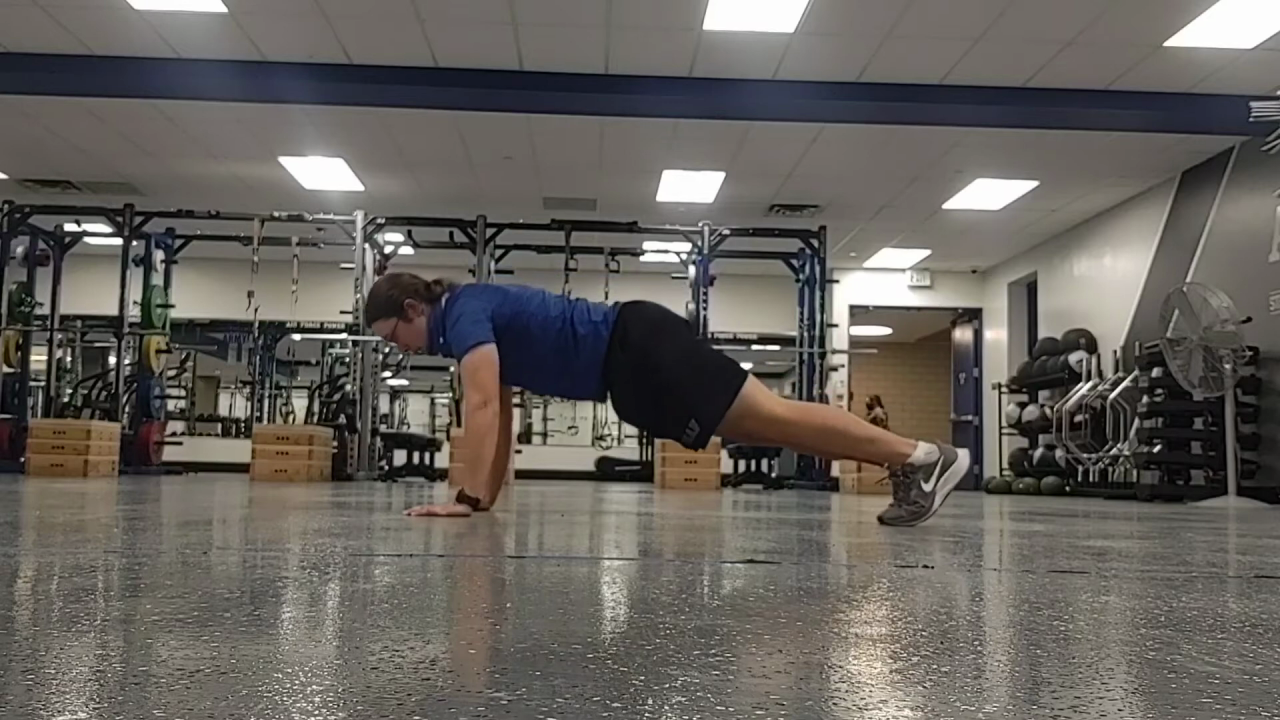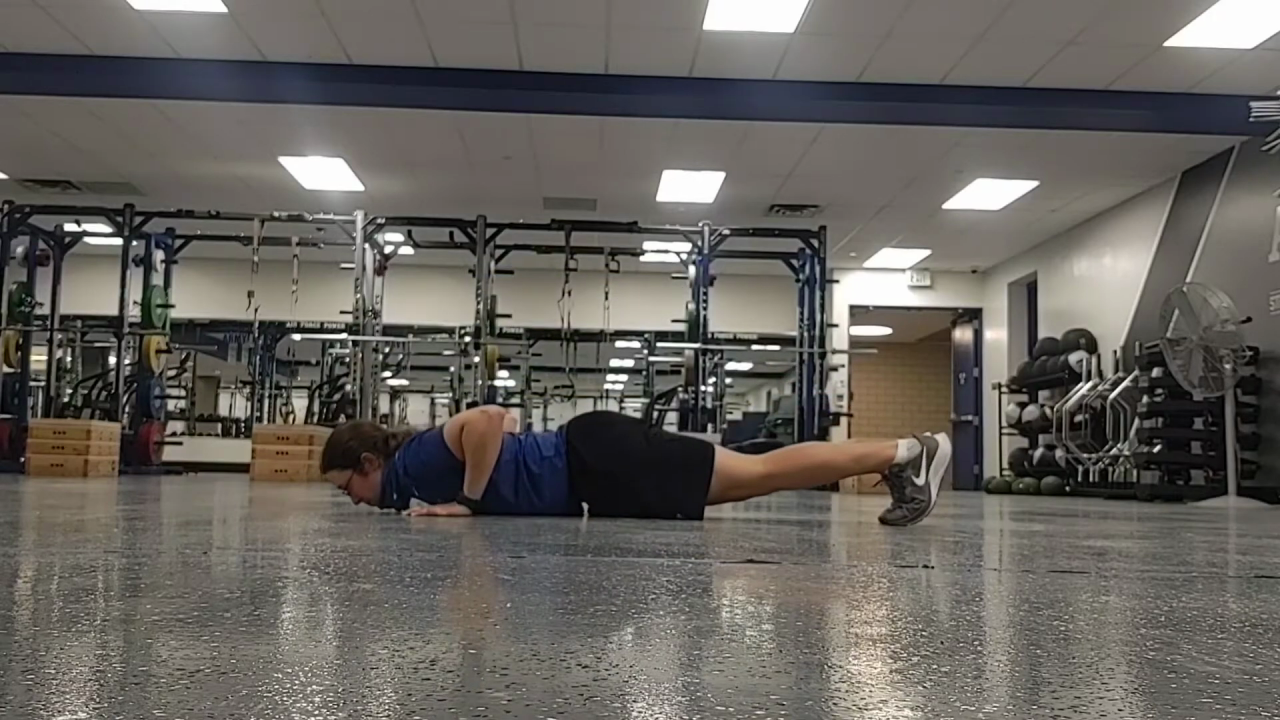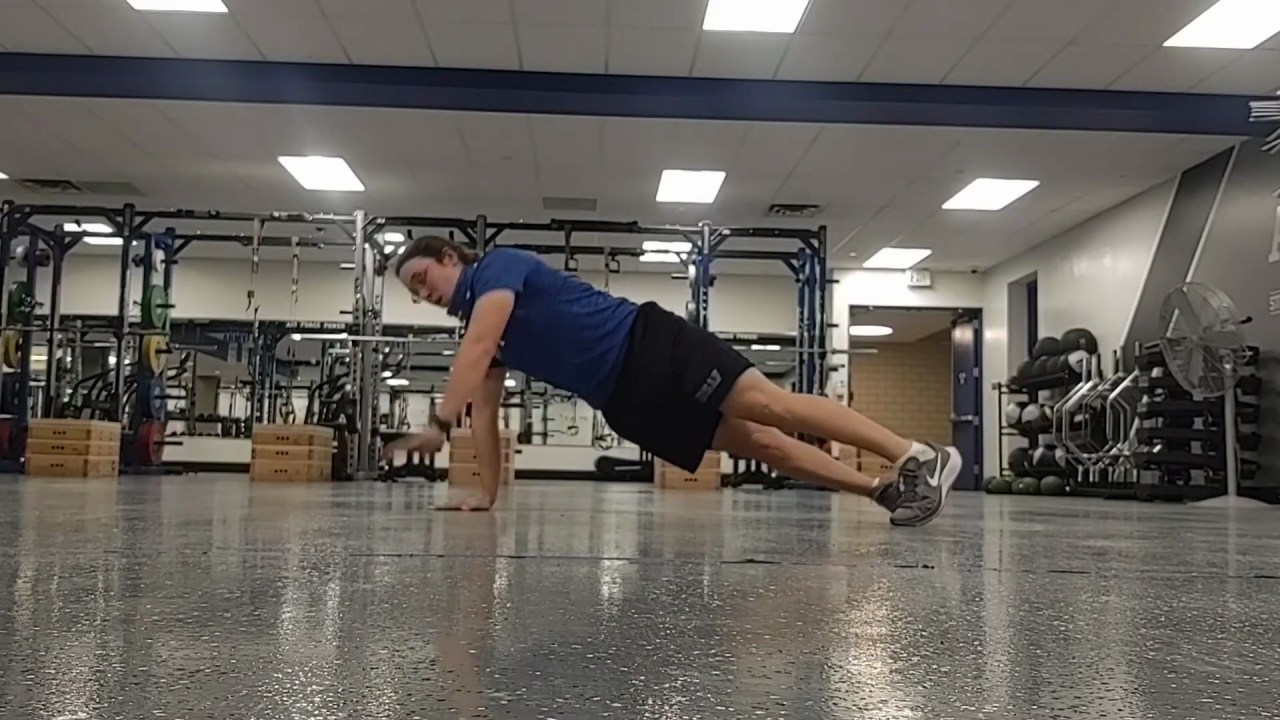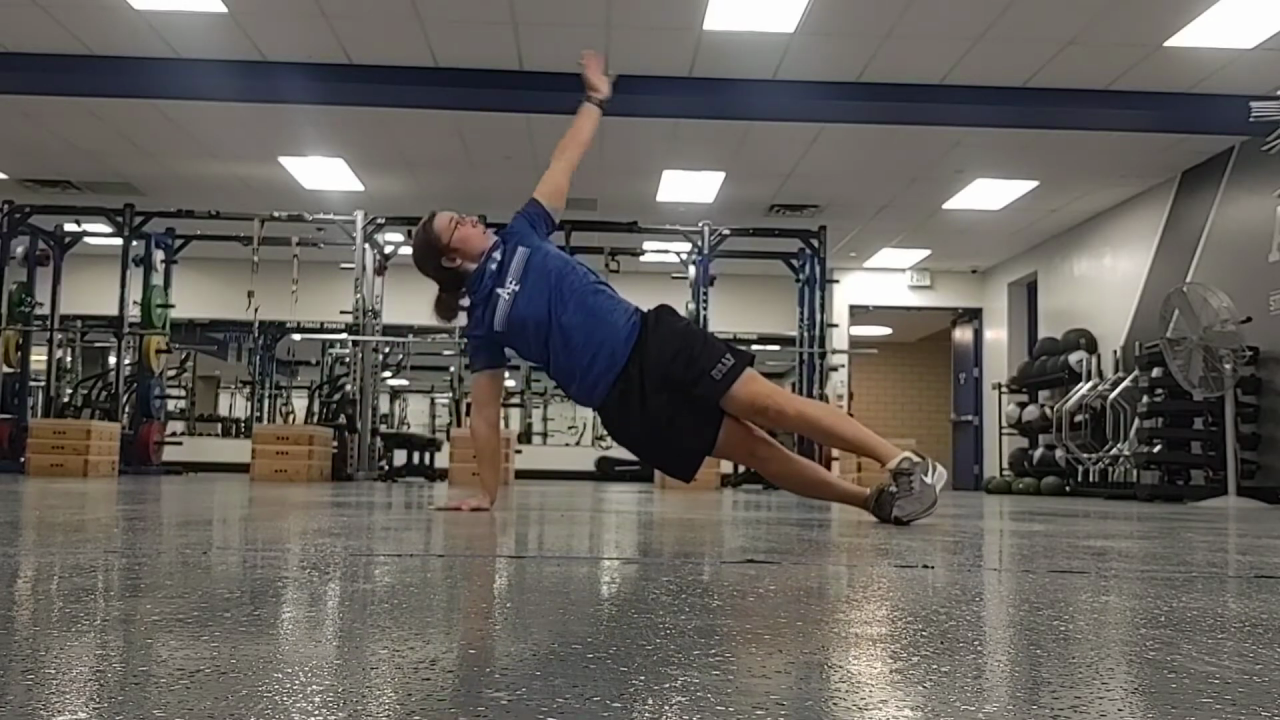
dt=1s
person 1, frame 1
left shoulder: (463, 313)
right shoulder: (471, 315)
left elbow: (482, 408)
right elbow: (499, 413)
left wrist: (468, 498)
right wrist: (487, 496)
left hip: (638, 348)
right hip: (630, 362)
left knee: (770, 416)
right knee: (765, 427)
left ankle: (922, 456)
right ankle: (912, 462)
person 1, frame 2
left shoulder: (414, 463)
right shoulder: (419, 461)
left elbow: (487, 417)
left wrist: (468, 501)
right wrist: (472, 498)
left hip: (596, 462)
right hip: (588, 460)
left knee: (755, 474)
right knee: (752, 473)
left ankle: (908, 453)
right ankle: (902, 455)
person 1, frame 3
left shoulder: (499, 266)
right shoulder: (479, 320)
left elbow: (477, 345)
right elbow: (486, 410)
left wrist: (439, 424)
right wrist: (487, 492)
left hip: (650, 344)
right hip: (627, 399)
left knee: (770, 406)
right knee: (756, 443)
left ankle: (918, 456)
right ankle: (886, 488)
person 1, frame 4
left shoulder: (520, 239)
right shoulder: (481, 325)
left elbow: (563, 162)
right elbow: (485, 412)
left wrist: (595, 100)
right wrist: (487, 493)
left hip: (653, 342)
right hip: (624, 402)
left knee: (771, 405)
right knee: (753, 450)
left ankle: (904, 465)
right ankle: (875, 499)
